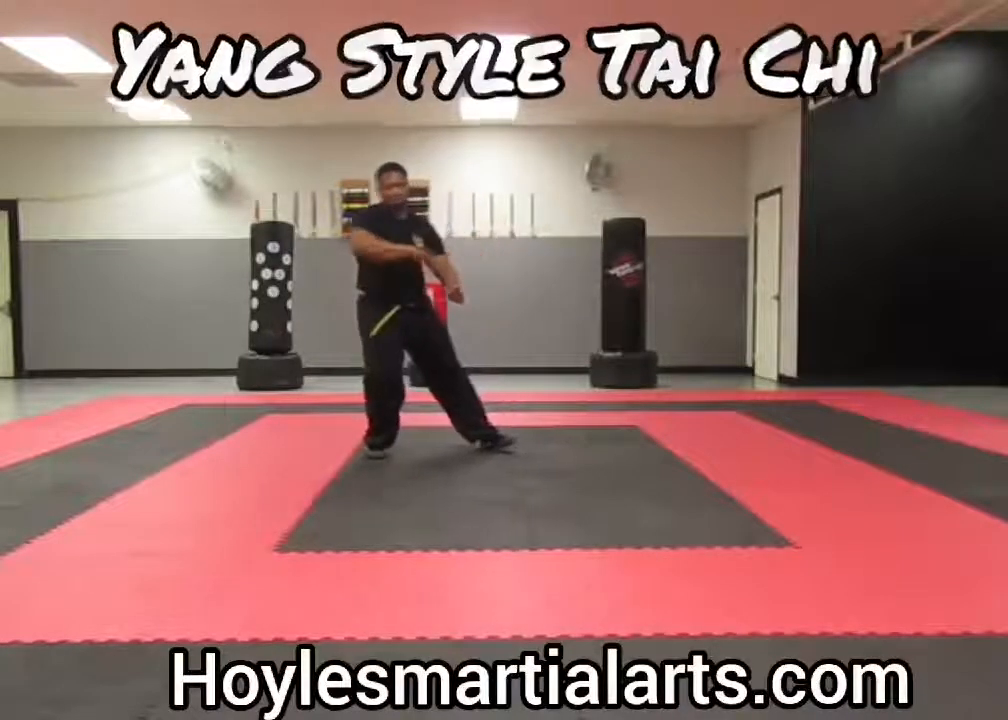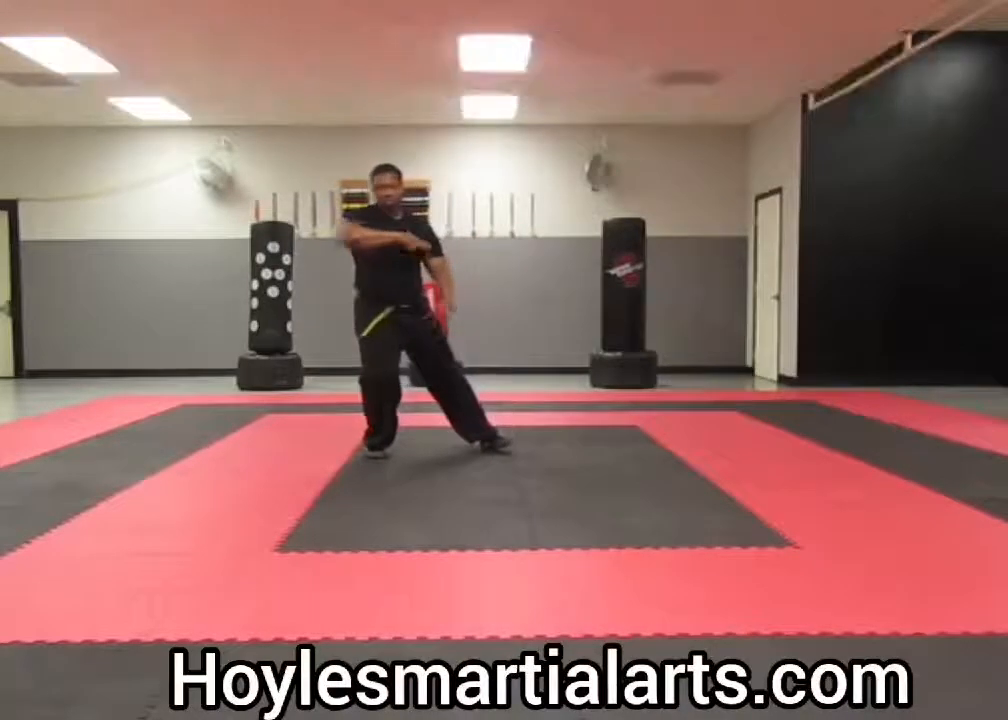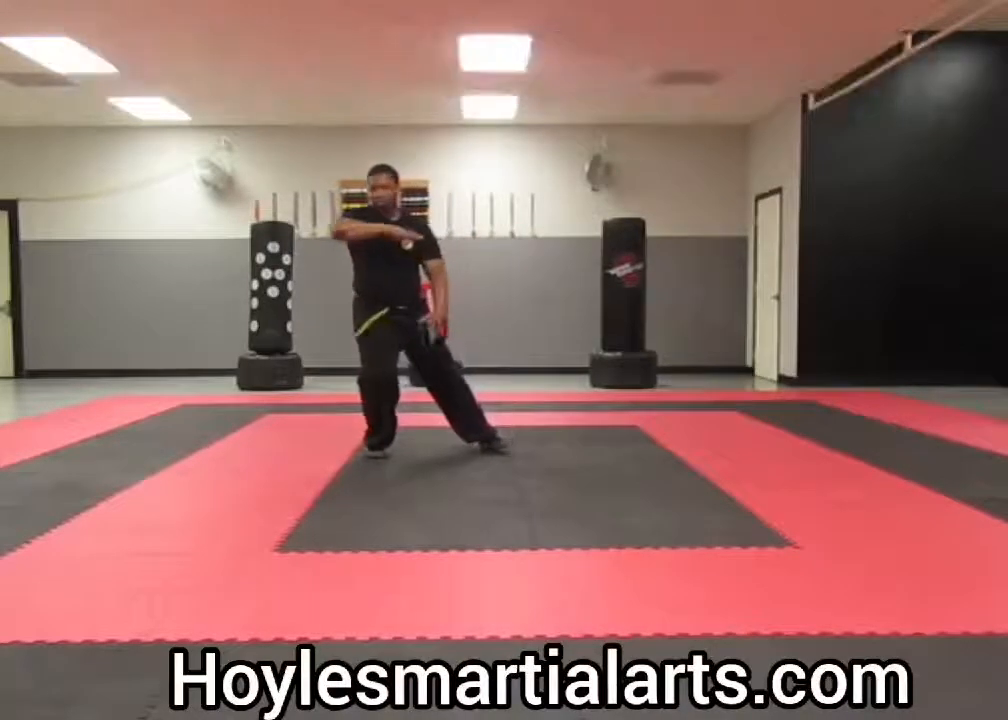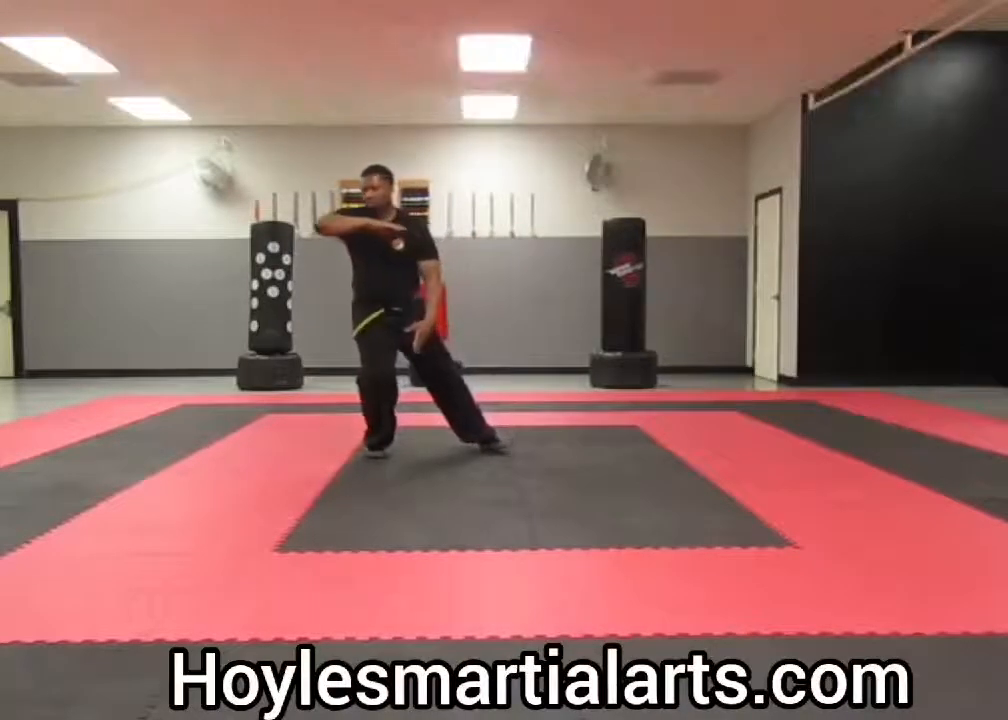
dt=0.3s
person 1, frame 1
left shoulder: (421, 226)
right shoulder: (368, 219)
left elbow: (441, 264)
right elbow: (361, 246)
left wrist: (453, 286)
right wrist: (409, 250)
left hip: (417, 308)
right hip: (379, 310)
left knee: (447, 370)
right knee: (383, 376)
left ankle: (483, 433)
right ankle: (378, 439)
person 1, frame 2
left shoulder: (419, 225)
right shoulder: (363, 218)
left elbow: (439, 267)
right elbow: (349, 236)
left wrist: (448, 300)
right wrist: (399, 237)
left hip: (414, 310)
right hip: (376, 312)
left knee: (446, 372)
right knee: (379, 376)
left ankle: (483, 434)
right ankle: (377, 440)
person 1, frame 3
left shoulder: (418, 227)
right shoulder: (360, 218)
left elbow: (437, 271)
right elbow: (339, 230)
left wrist: (439, 310)
right wrist: (388, 229)
left hip: (413, 311)
right hip: (374, 313)
left knee: (444, 373)
right knee: (378, 376)
left ankle: (482, 435)
right ankle: (378, 440)
person 1, frame 4
left shoulder: (414, 227)
right shoulder: (356, 219)
left elbow: (432, 275)
right elbow: (324, 224)
left wrist: (430, 317)
right wrist: (370, 224)
left hip: (409, 312)
right hip: (371, 312)
left knee: (443, 373)
right knee: (377, 375)
left ankle: (481, 435)
right ankle: (377, 440)
